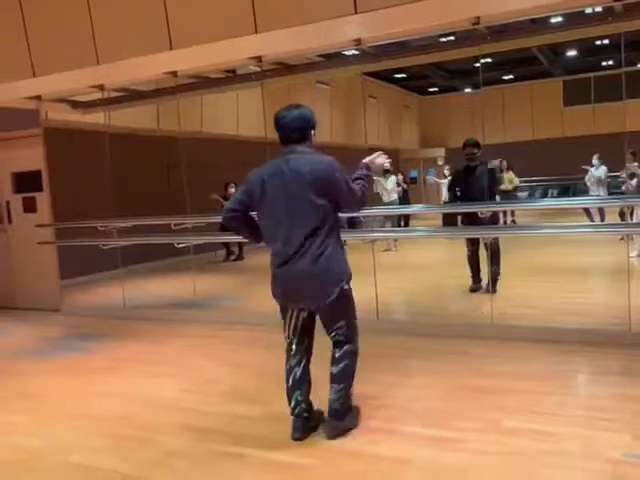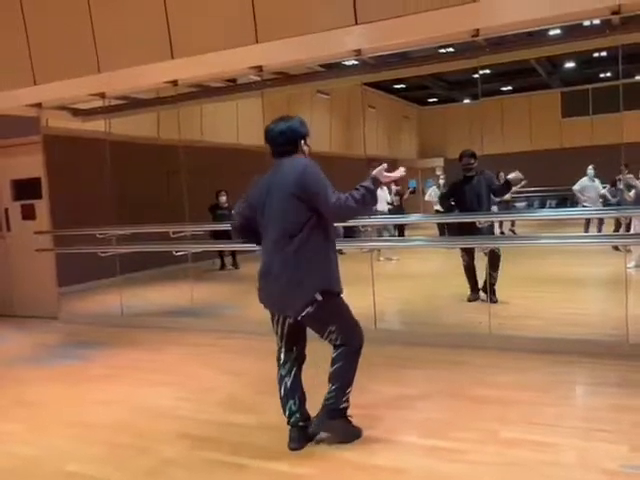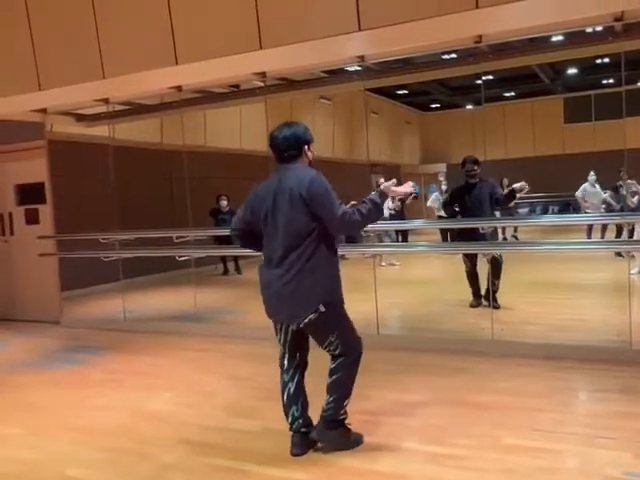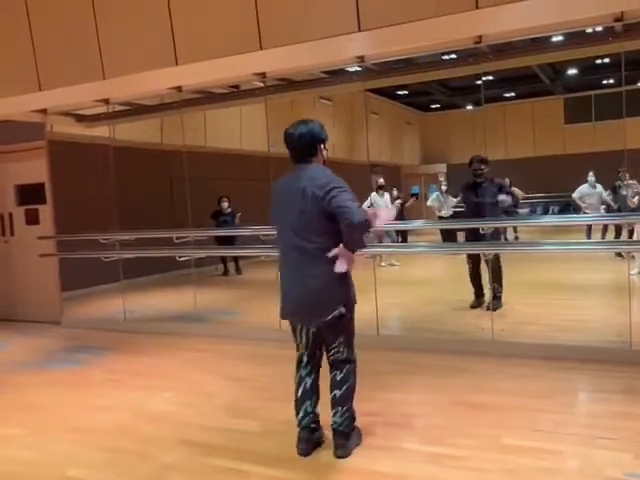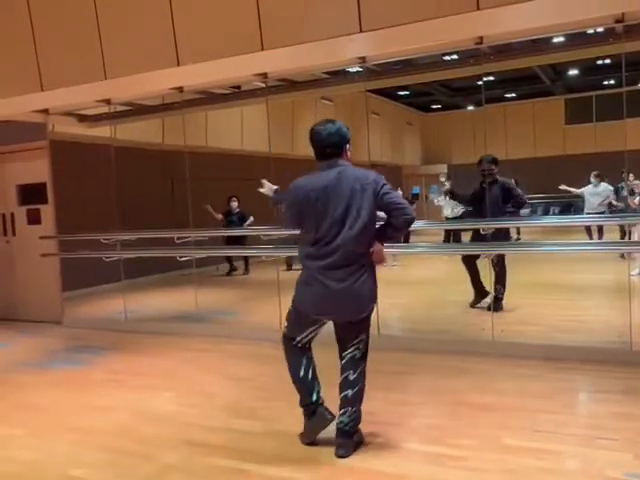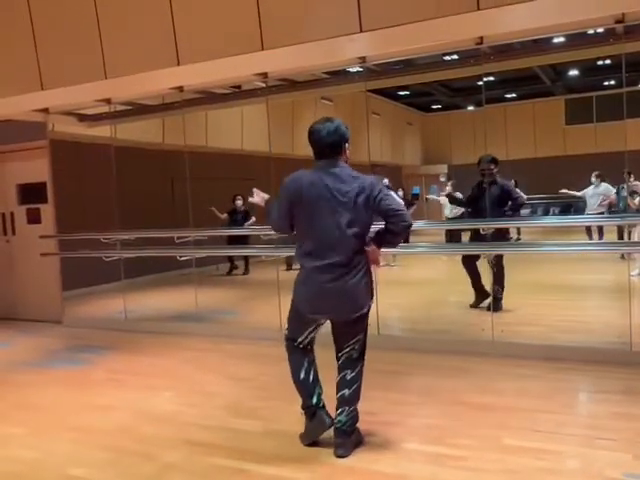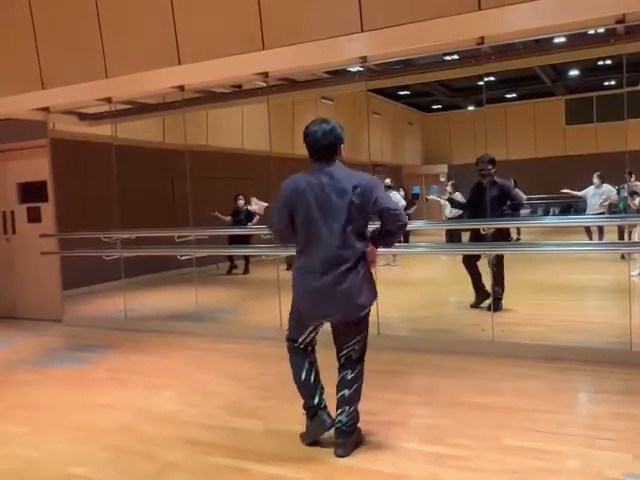
dt=0.7s
person 1, frame 1
left shoulder: (260, 176)
right shoulder: (325, 167)
left elbow: (231, 214)
right elbow: (353, 201)
right wrist: (365, 170)
left hip: (287, 278)
right hip: (327, 274)
left knee: (297, 347)
right knee: (344, 340)
left ankle: (302, 418)
right ankle: (340, 414)
person 1, frame 2
left shoulder: (262, 184)
right shoulder: (304, 170)
left elbow: (242, 226)
right elbow: (338, 209)
right wrist: (374, 182)
left hip: (275, 286)
right hip: (310, 284)
left knee: (289, 356)
right knee: (349, 341)
left ankle: (298, 427)
right ankle: (333, 414)
person 1, frame 3
left shoulder: (262, 191)
right shoulder: (310, 180)
left elbow: (240, 231)
right elbow: (342, 223)
right wrist: (380, 197)
left hip: (277, 292)
right hip: (312, 290)
left knee: (292, 362)
right knee: (347, 351)
left ankle: (300, 433)
right ankle: (331, 426)
person 1, frame 4
left shoulder: (281, 189)
right shoulder: (326, 181)
right elbow: (353, 220)
left wrist: (368, 216)
right wrist: (349, 247)
left hip: (294, 292)
right hip: (329, 290)
left knee: (306, 362)
right knee: (341, 361)
left ankle: (307, 432)
right ankle: (343, 434)
person 1, frame 5
left shoulder: (300, 188)
right shoulder: (368, 180)
right elbow: (405, 215)
left wrist: (276, 195)
right wrist: (379, 239)
left hip: (314, 289)
right hip: (357, 290)
left knee: (294, 343)
right knee: (353, 361)
left ankle: (314, 410)
right ankle: (347, 435)
person 1, frame 6
left shoulder: (296, 184)
right shoulder: (366, 185)
left elbow: (282, 226)
right elbow: (402, 222)
left wrist: (268, 204)
right wrist: (376, 244)
left hip: (310, 290)
right hip: (352, 291)
left knee: (298, 345)
right knee: (351, 360)
left ankle: (315, 414)
right ankle: (345, 433)
person 1, frame 7
left shoulder: (293, 187)
right shoulder: (362, 183)
left elbow: (282, 233)
right elbow: (397, 220)
left wrist: (269, 211)
right wrist: (374, 242)
left hip: (310, 291)
right hip: (353, 291)
left knee: (299, 348)
right knee: (351, 360)
left ankle: (317, 415)
right ankle: (346, 433)
person 2, frame 1
left shoulder: (487, 168)
right shoulder: (461, 172)
left elbow: (495, 187)
right elbow: (452, 189)
left wrist: (492, 170)
right wrist: (456, 201)
left hip: (487, 215)
right hip: (469, 215)
left knee: (492, 247)
right knee: (471, 249)
left ankle: (493, 280)
right ankle: (476, 280)
person 2, frame 2
left shoulder: (486, 176)
right shoulder: (457, 184)
left elbow: (498, 192)
right elbow: (443, 199)
left wrist: (509, 181)
right wrist: (452, 209)
left hip: (484, 225)
right hip: (464, 227)
left knee: (494, 254)
right knee: (467, 260)
left ankle: (489, 287)
right ankle: (474, 290)
person 2, frame 3
left shoulder: (489, 185)
right shoulder: (459, 191)
left elbow: (501, 201)
right elbow: (446, 205)
left wrist: (513, 192)
right wrist: (455, 215)
left hip: (488, 232)
right hip: (467, 233)
left knee: (496, 261)
right knee: (470, 266)
left ankle: (491, 295)
right ankle: (476, 296)
person 2, frame 4
left shoulder: (496, 184)
right shoulder: (467, 187)
left elbow: (511, 199)
right elbow: (472, 202)
left wrist: (502, 206)
right wrist: (496, 200)
left hip: (492, 231)
right hip: (472, 231)
left knee: (493, 264)
right knee: (473, 265)
left ankle: (497, 297)
right ankle: (478, 296)
person 2, frame 5
left shoulder: (504, 184)
right shoulder: (480, 188)
left elbow: (521, 200)
right elbow: (469, 201)
left wrist: (505, 212)
right wrist: (451, 192)
left hip: (498, 232)
right hip: (480, 231)
left knee: (498, 264)
right knee: (468, 258)
left ankle: (498, 299)
right ankle: (480, 292)
person 2, frame 6
left shoulder: (504, 185)
right shoulder: (478, 187)
left elbow: (519, 202)
right elbow: (468, 203)
left wrist: (504, 214)
right wrist: (451, 197)
left hip: (498, 232)
right hip: (479, 231)
left knee: (496, 263)
right knee: (468, 259)
left ankle: (497, 298)
right ankle: (481, 293)
person 2, frame 7
left shoulder: (503, 185)
right shoulder: (477, 187)
left elbow: (517, 202)
right elbow: (469, 207)
left wrist: (503, 214)
right wrist: (451, 199)
left hip: (498, 232)
right hip: (479, 231)
left knee: (495, 263)
right knee: (468, 259)
left ankle: (497, 298)
right ankle: (481, 292)
